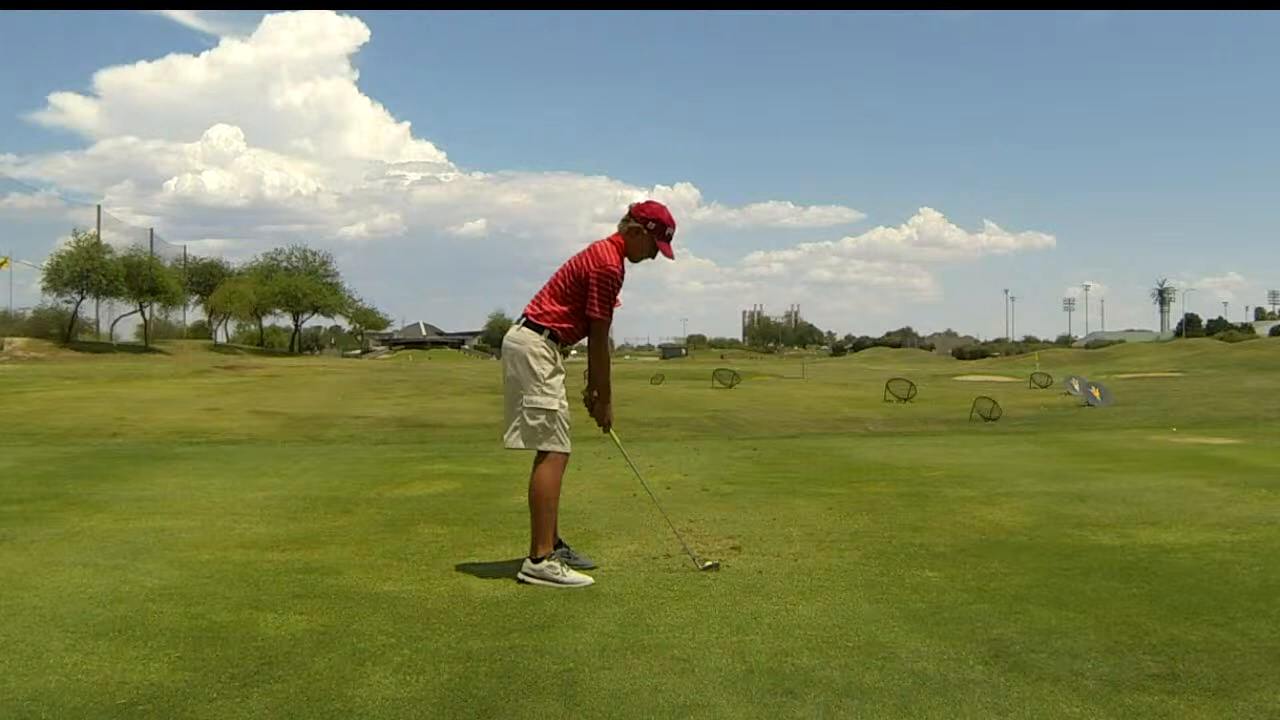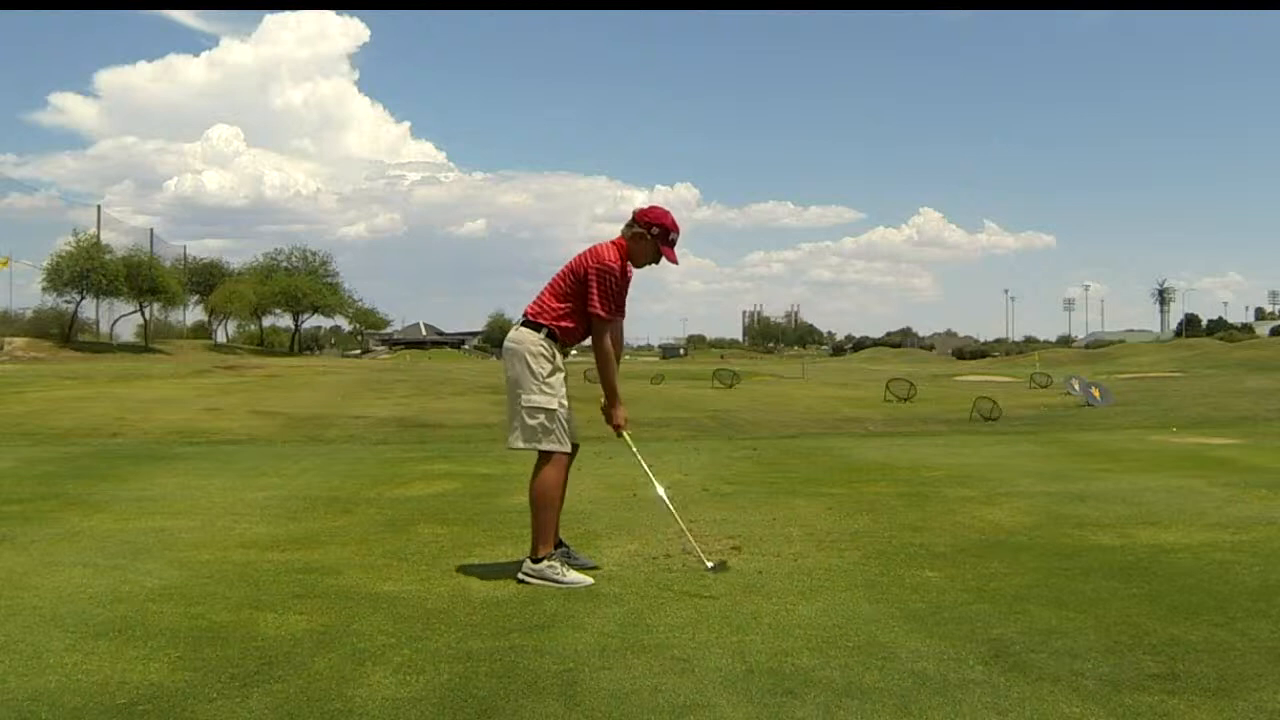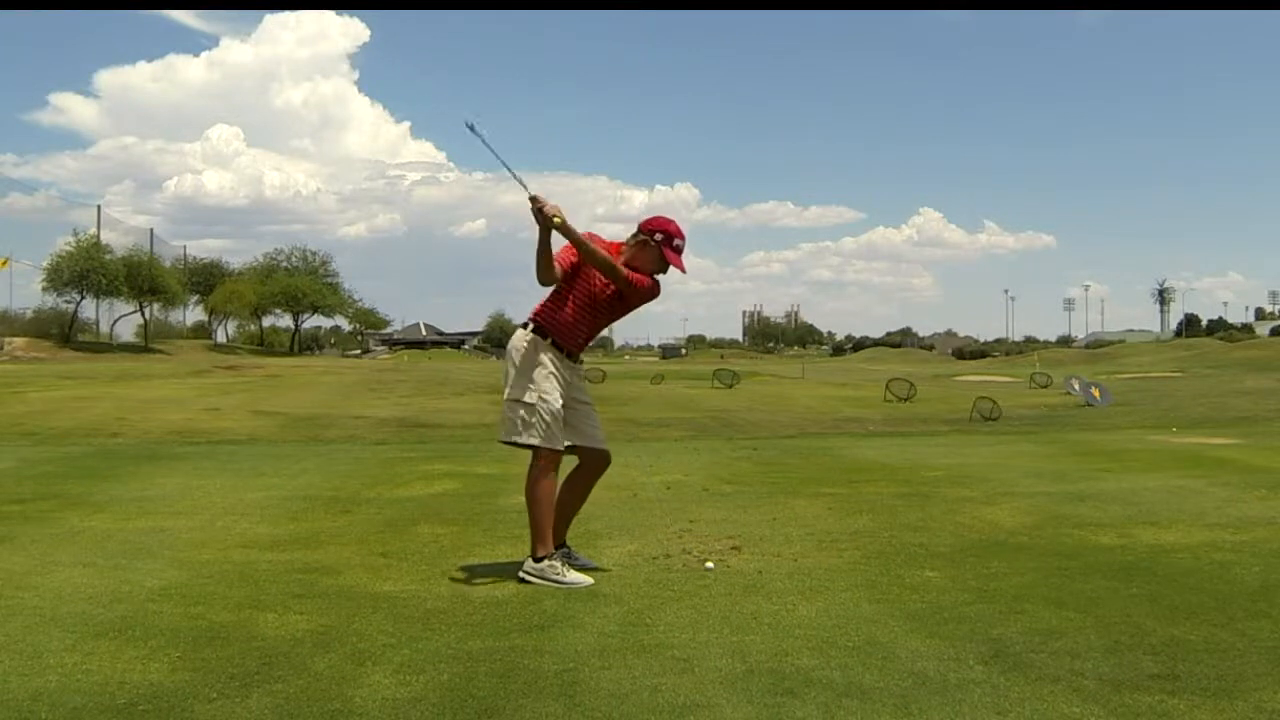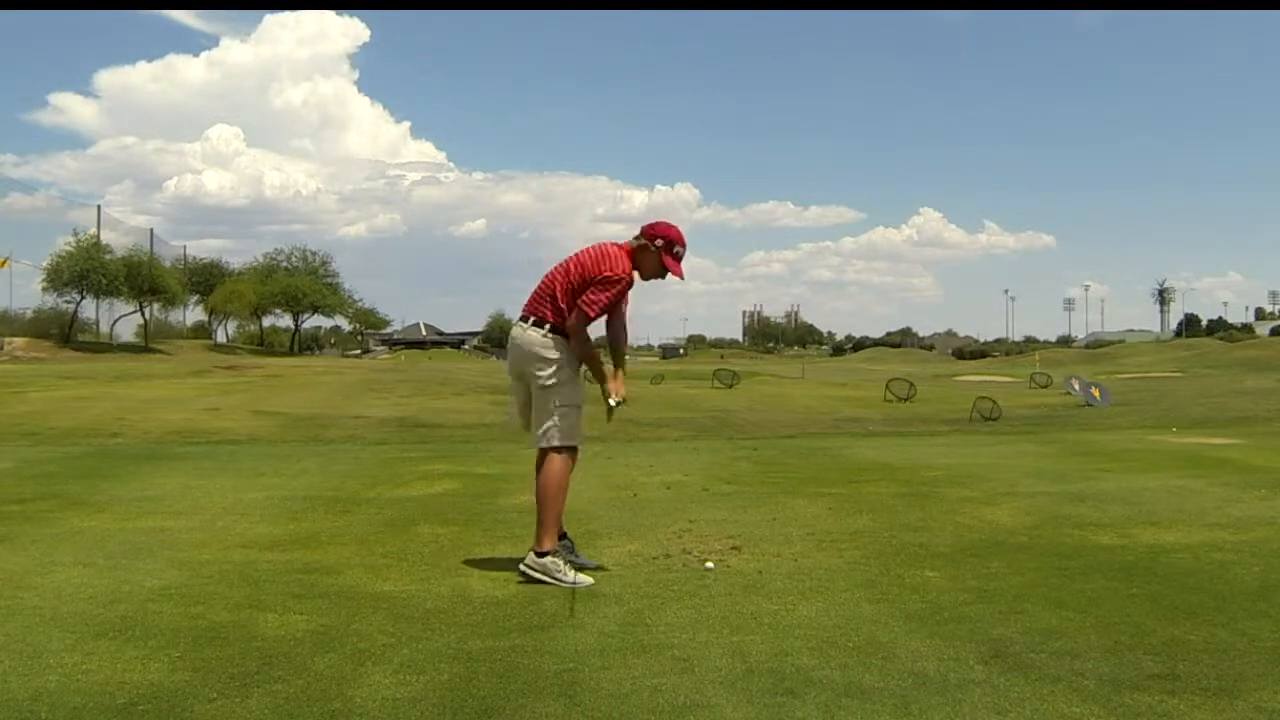
dt=0.4s
person 1, frame 1
left shoulder: (604, 255)
right shoulder: (608, 264)
left elbow: (594, 333)
right elbow: (599, 338)
left wrist: (592, 386)
right wrist: (605, 399)
left hip: (533, 344)
right hip: (535, 347)
left knee: (551, 449)
right knee: (553, 451)
left ankle: (550, 545)
right ankle: (539, 560)
person 1, frame 2
left shoulder: (618, 267)
right shoulder: (607, 263)
left elbow: (615, 334)
right elbow: (600, 338)
left wrist: (612, 394)
right wrist: (615, 402)
left hip: (540, 348)
right hip: (535, 347)
left knee: (564, 449)
right knee: (554, 452)
left ankle: (551, 545)
right ankle: (539, 560)
person 1, frame 3
left shoulder: (647, 286)
right shoulder: (588, 245)
left elbow: (610, 271)
right elbow: (548, 277)
left wrist: (565, 227)
right wrist: (545, 229)
left hip: (568, 363)
right hip: (535, 347)
left knee: (597, 457)
right knee: (548, 450)
left ankle: (555, 544)
right ankle: (540, 559)
person 1, frame 4
left shoulder: (609, 255)
right shoulder: (617, 274)
left elbow: (617, 321)
right elbow: (575, 328)
left wrist: (619, 374)
right wrist: (603, 379)
left hip: (528, 337)
right hip: (547, 346)
left knee: (551, 441)
right knee: (561, 447)
left ankle: (554, 539)
right ankle: (543, 554)
